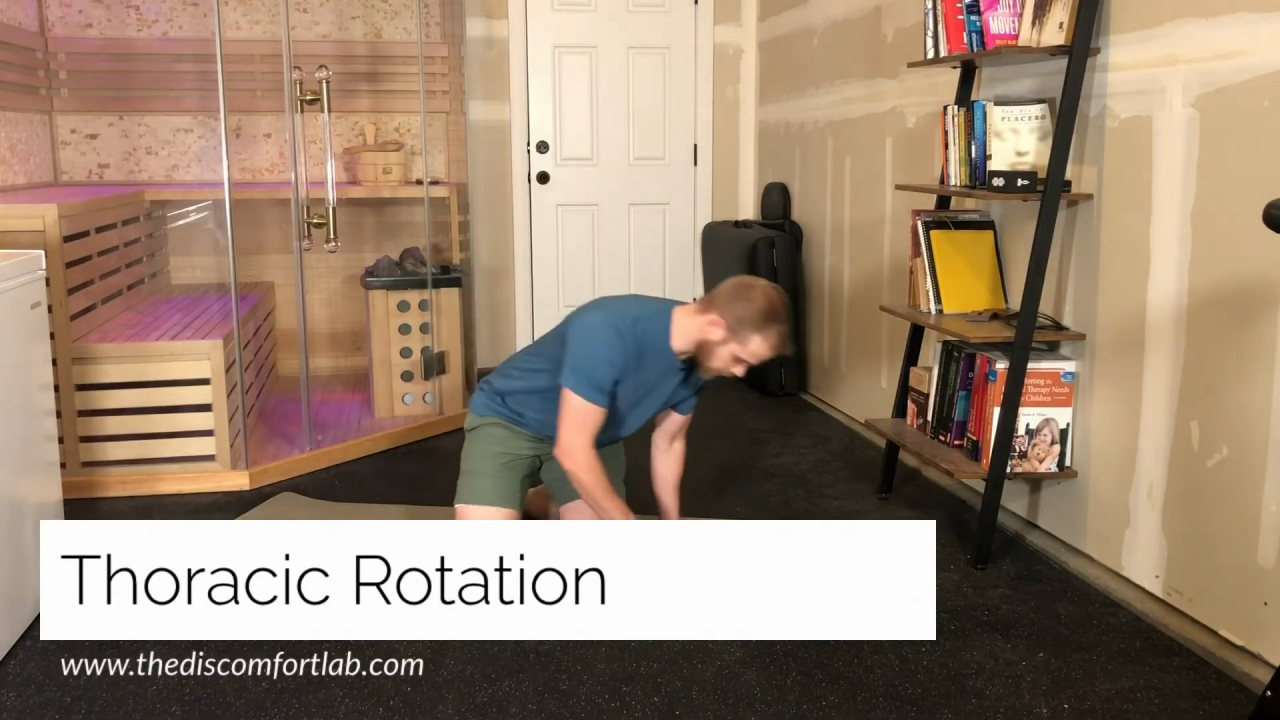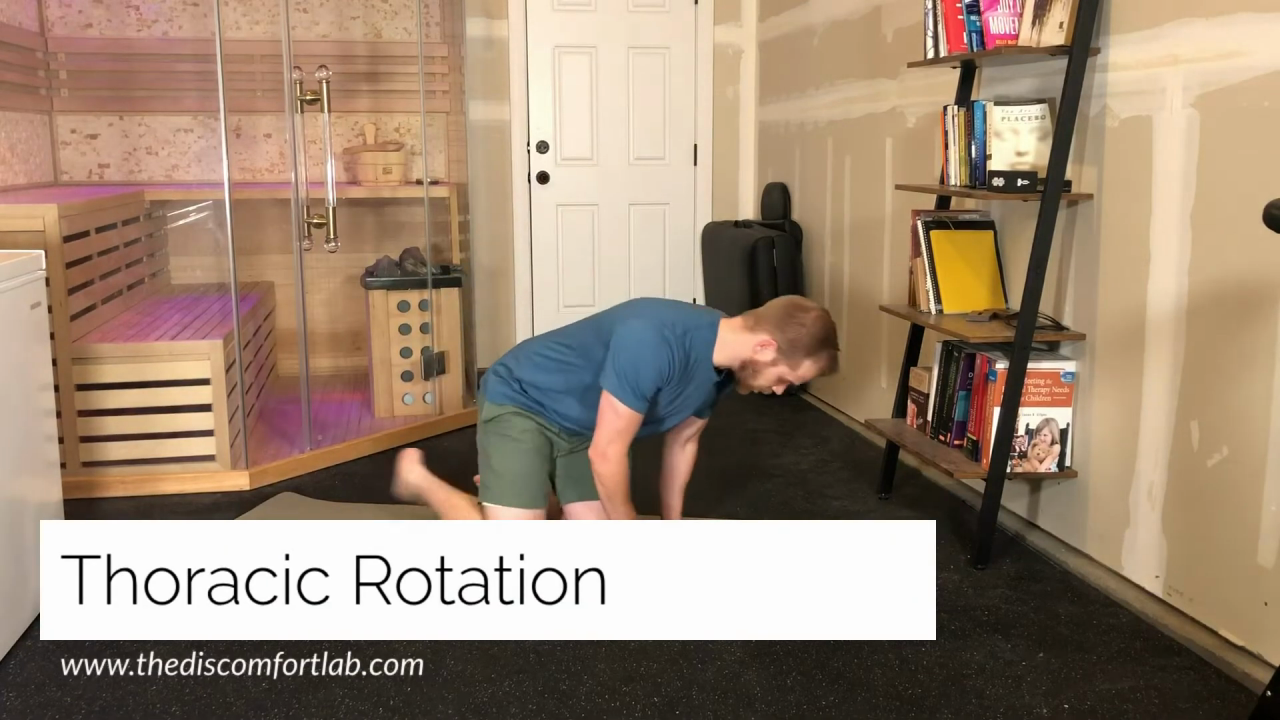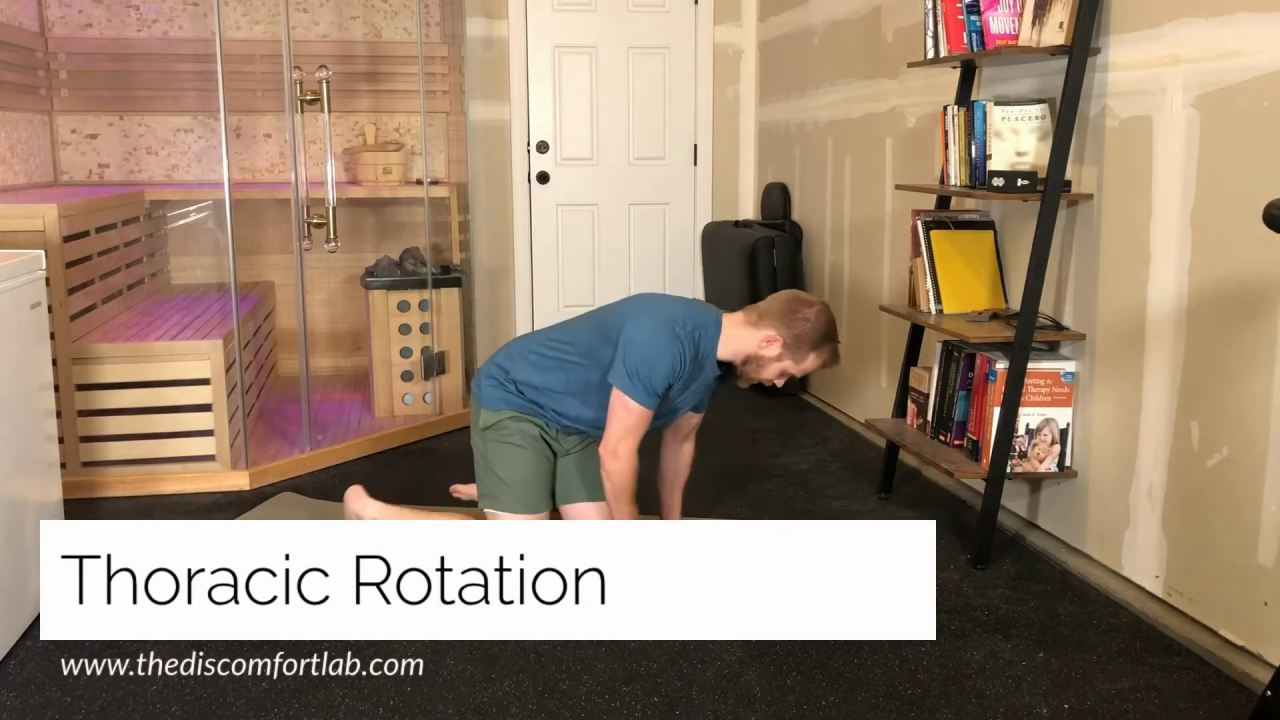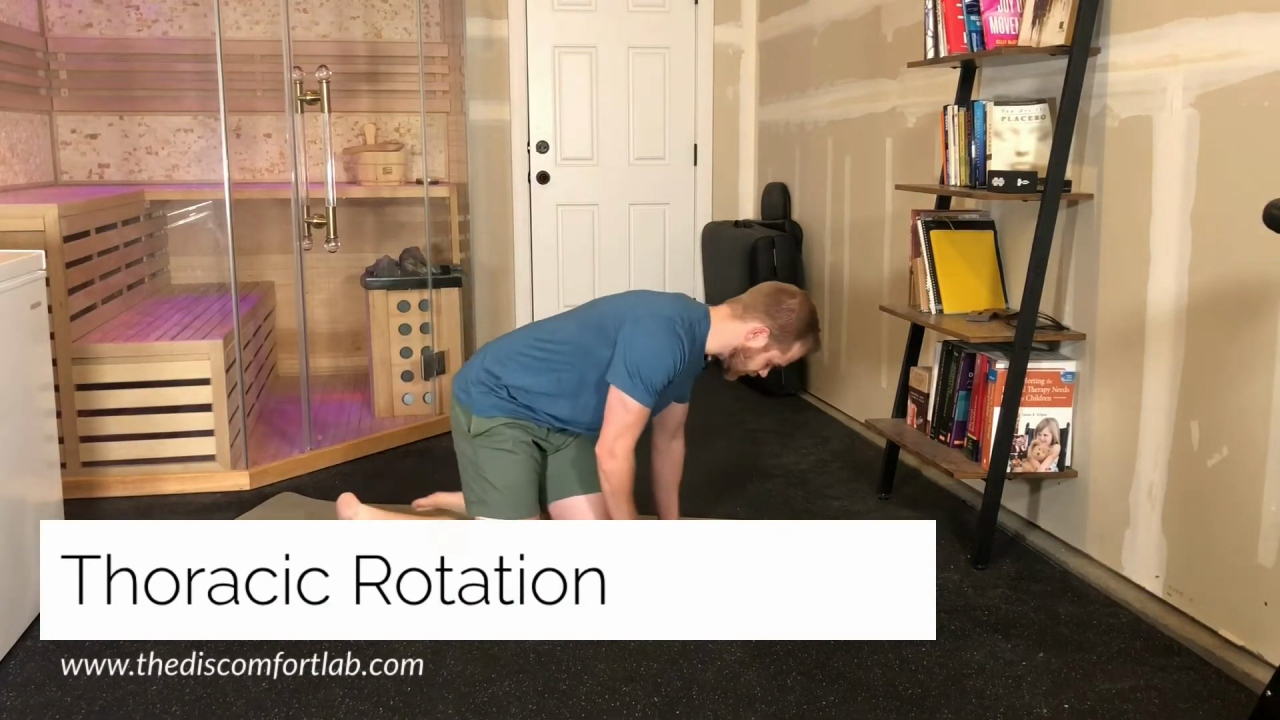
dt=0.3s
person 1, frame 1
left shoulder: (702, 360)
right shoulder: (610, 331)
left elbow: (668, 440)
right elbow: (572, 450)
right hip: (505, 420)
left ankle: (551, 499)
right ankle: (523, 499)
person 1, frame 2
left shoulder: (723, 362)
right shoulder: (656, 341)
left elbow: (682, 440)
right elbow: (604, 453)
left hip: (586, 421)
right hip: (522, 402)
left ankle: (529, 488)
right ankle: (419, 477)
person 1, frame 3
left shoulder: (714, 353)
right shoulder: (664, 337)
left elbow: (680, 439)
right elbow: (616, 453)
left hip: (575, 421)
right hip: (512, 403)
left ankle: (503, 491)
right ankle: (371, 510)
person 1, frame 4
left shoulder: (689, 336)
right shoulder: (662, 336)
left elbow: (669, 437)
right elbow: (613, 452)
left wrist: (672, 528)
left hip: (551, 413)
right hip: (493, 403)
left ankle: (481, 496)
right ankle: (364, 518)
